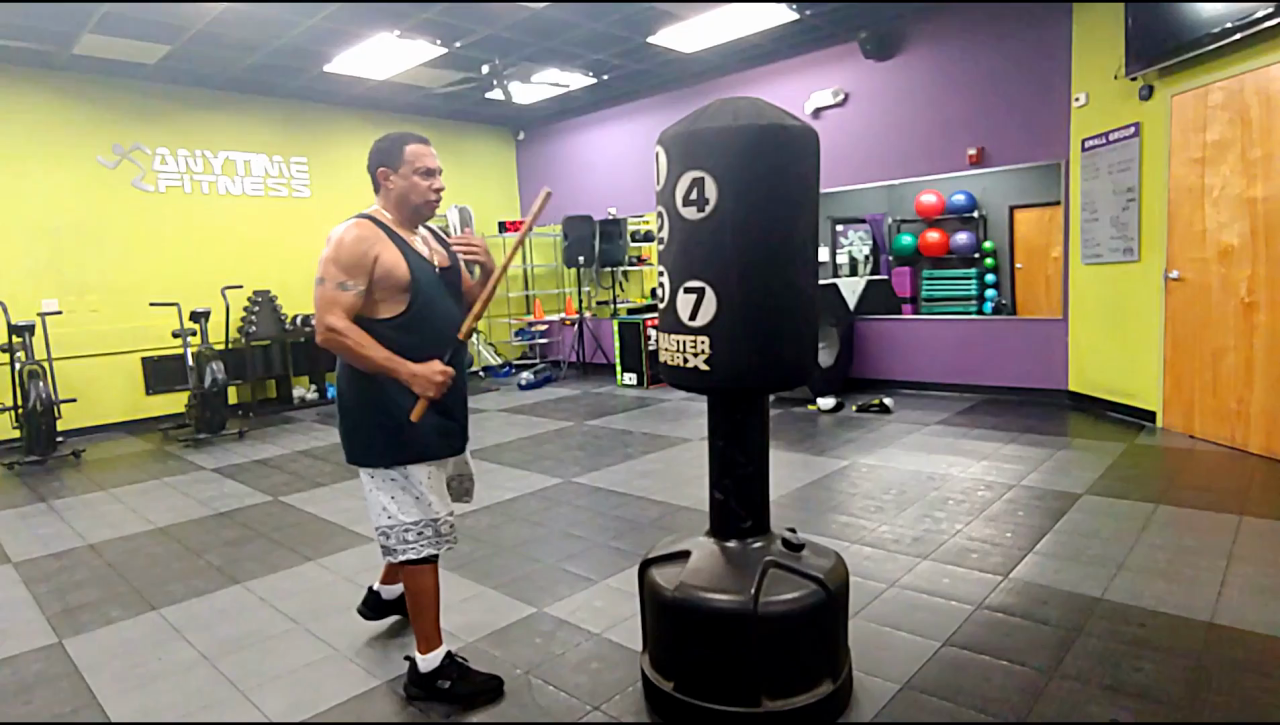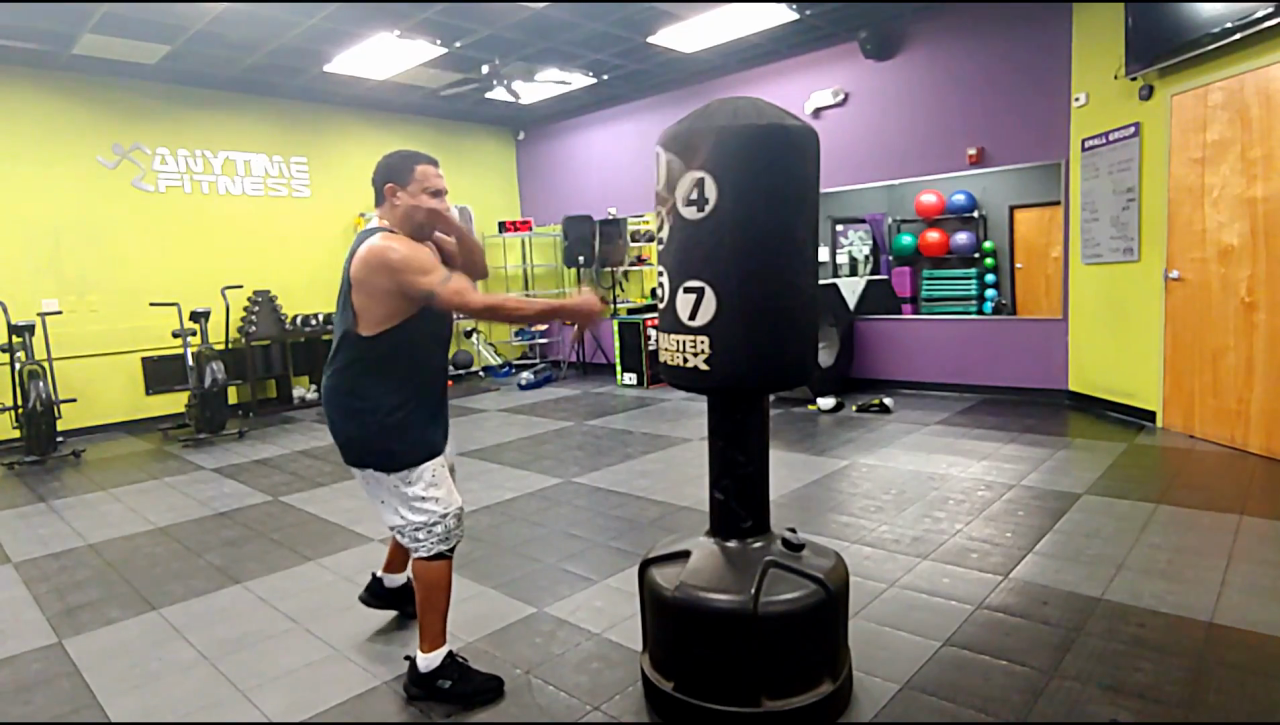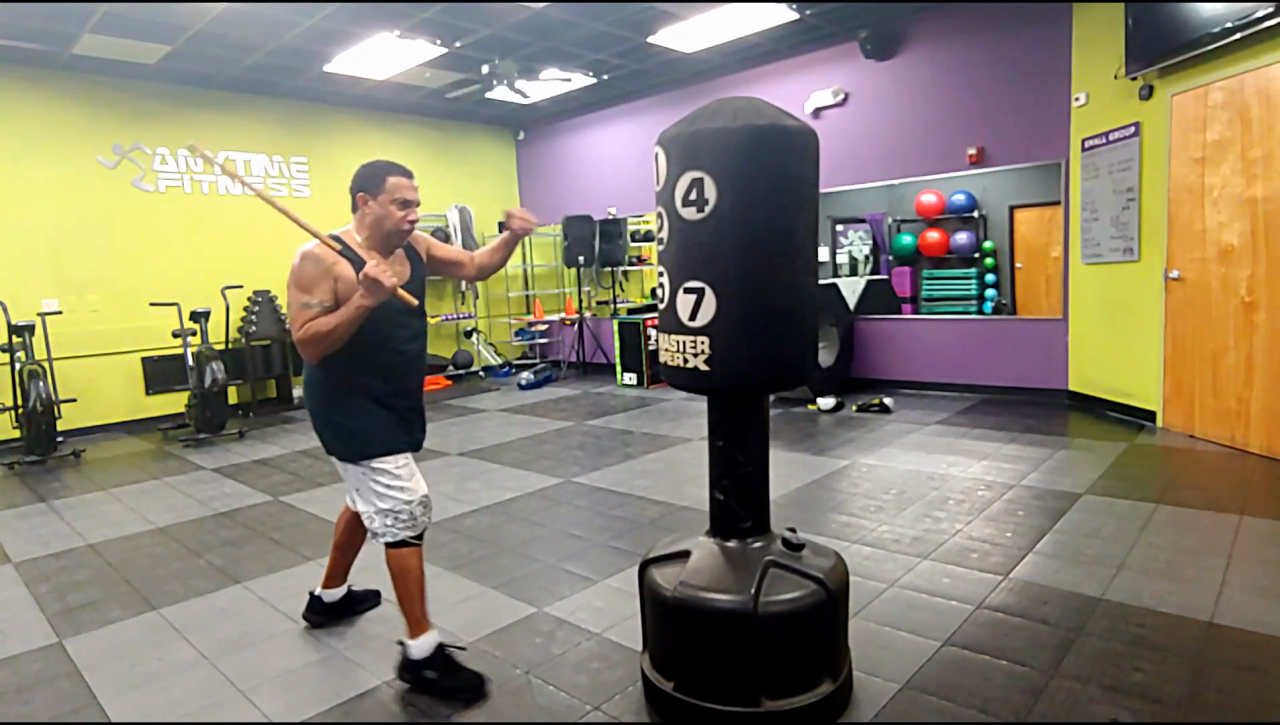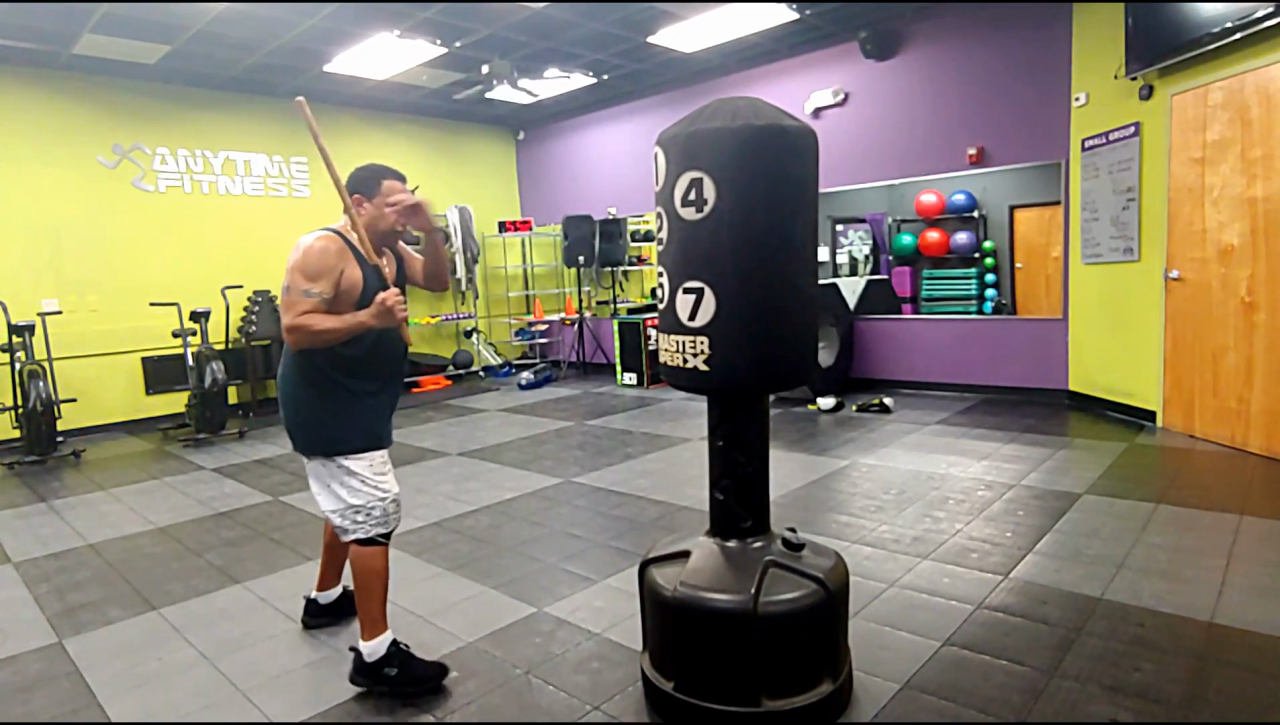
dt=0.3s
person 1, frame 1
left shoulder: (432, 237)
right shoulder: (356, 241)
left elbow: (462, 306)
right elbow: (331, 329)
left wrist: (485, 271)
right wrist: (409, 372)
left hip: (435, 407)
right hip: (387, 412)
left knee: (423, 515)
right knee: (422, 528)
left ankle: (389, 591)
right ankle: (430, 667)
person 1, frame 2
left shoulder: (422, 239)
right shoulder: (388, 254)
left elbow: (476, 267)
right elbow: (476, 304)
left wrist: (452, 227)
right wrist: (564, 310)
left hip: (403, 408)
right hip: (375, 417)
left knee: (420, 507)
right knee: (436, 523)
left ankle: (390, 582)
right ankle: (432, 666)
person 1, frame 3
left shoulder: (415, 247)
right shoulder: (320, 258)
left elbow: (478, 268)
right elbow: (308, 345)
left wrist: (510, 237)
right wrist: (363, 301)
left hip: (390, 404)
right hip: (351, 407)
left knee: (371, 499)
right knee: (404, 510)
left ankle: (328, 596)
right ankle: (420, 651)
person 1, frame 4
left shoulder: (390, 250)
right shoulder: (322, 250)
left elbow: (440, 281)
right elbow: (296, 331)
left wrist: (428, 226)
right wrist: (370, 318)
left hip: (356, 402)
right hip: (326, 404)
left knee: (350, 502)
right knee: (375, 509)
left ankle: (326, 598)
right ankle: (375, 653)
